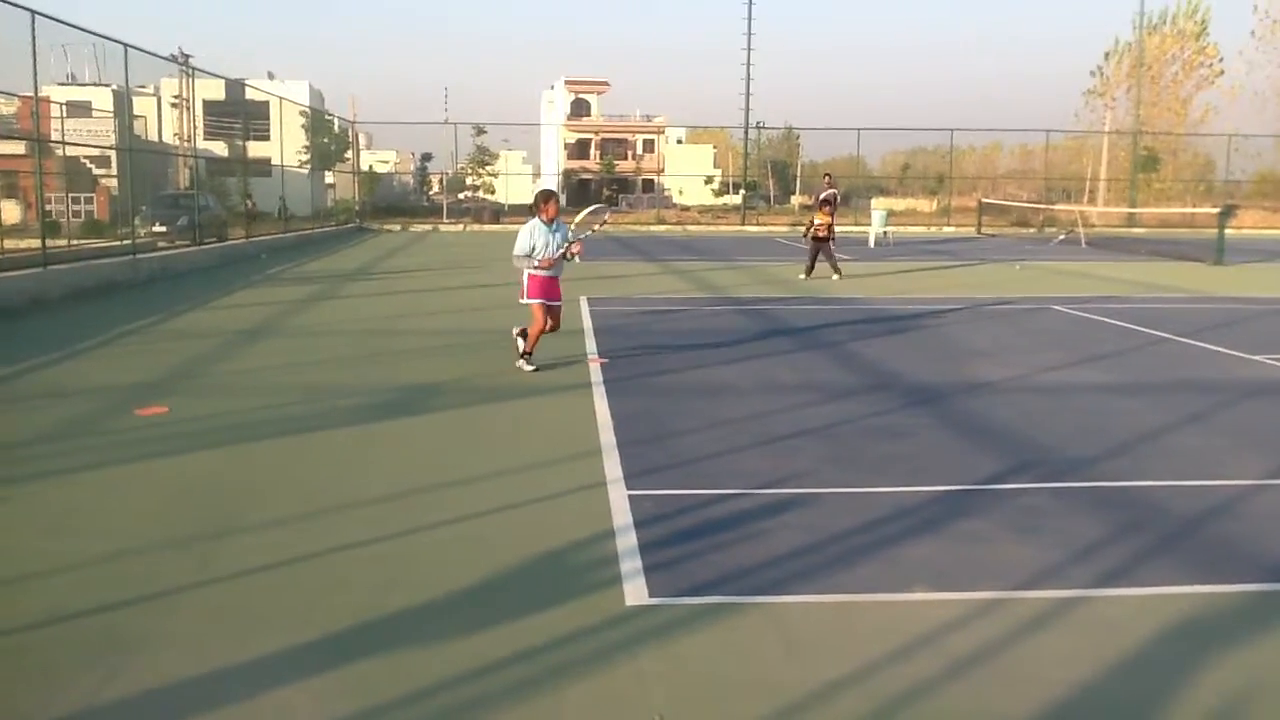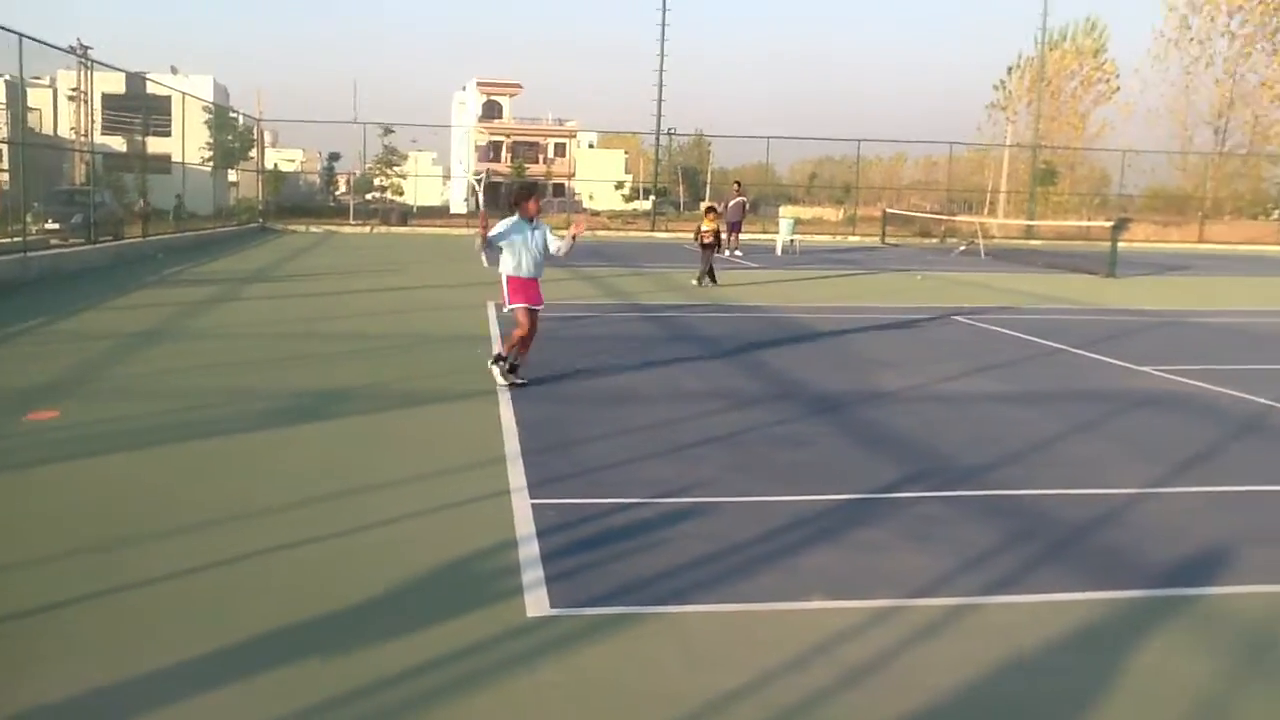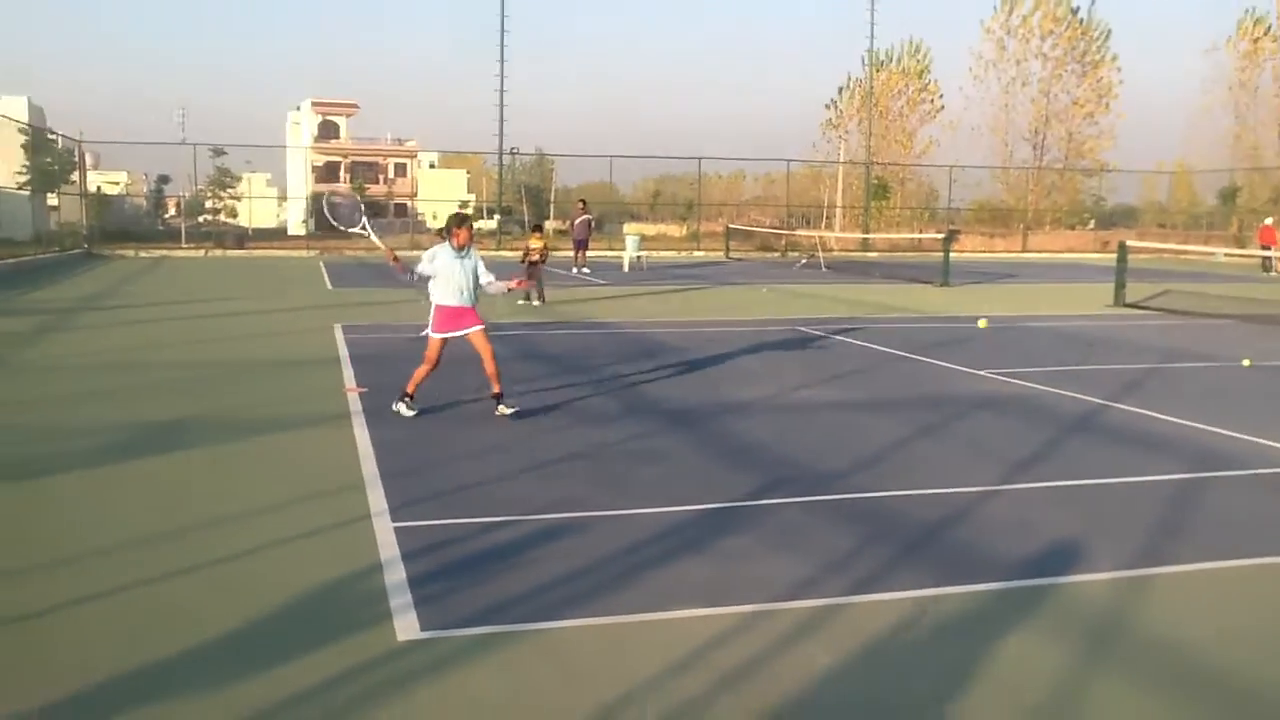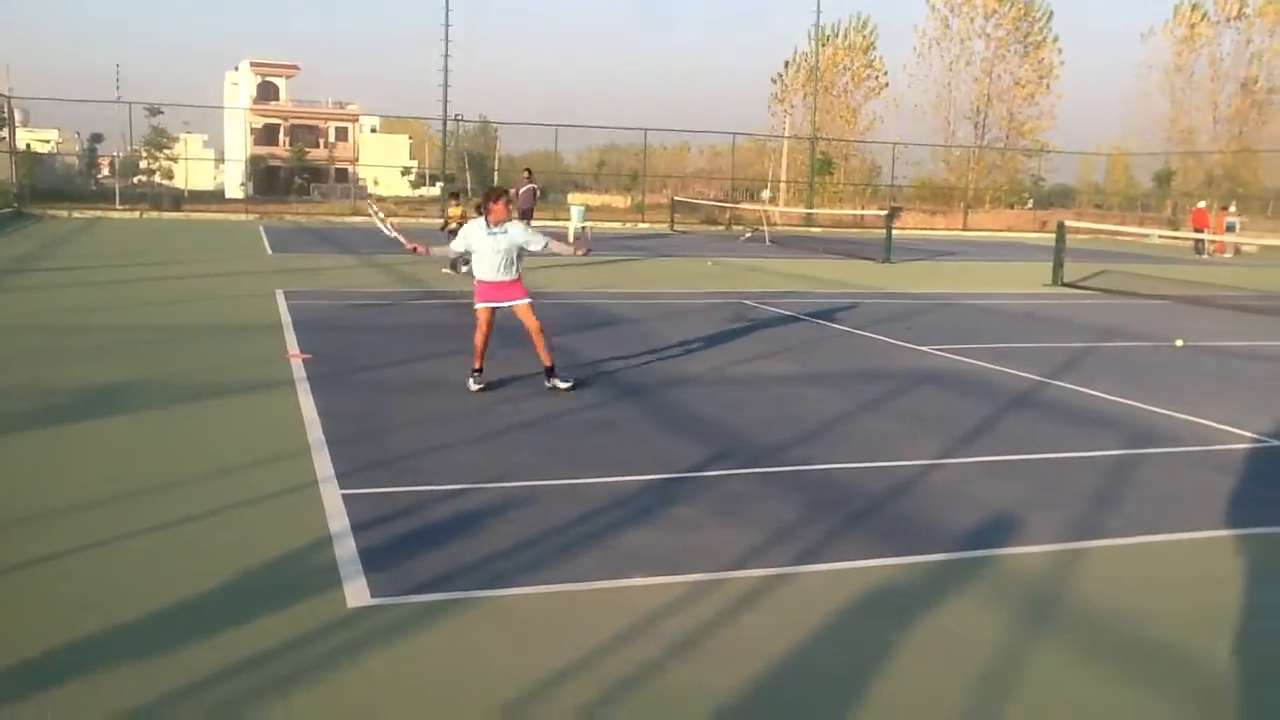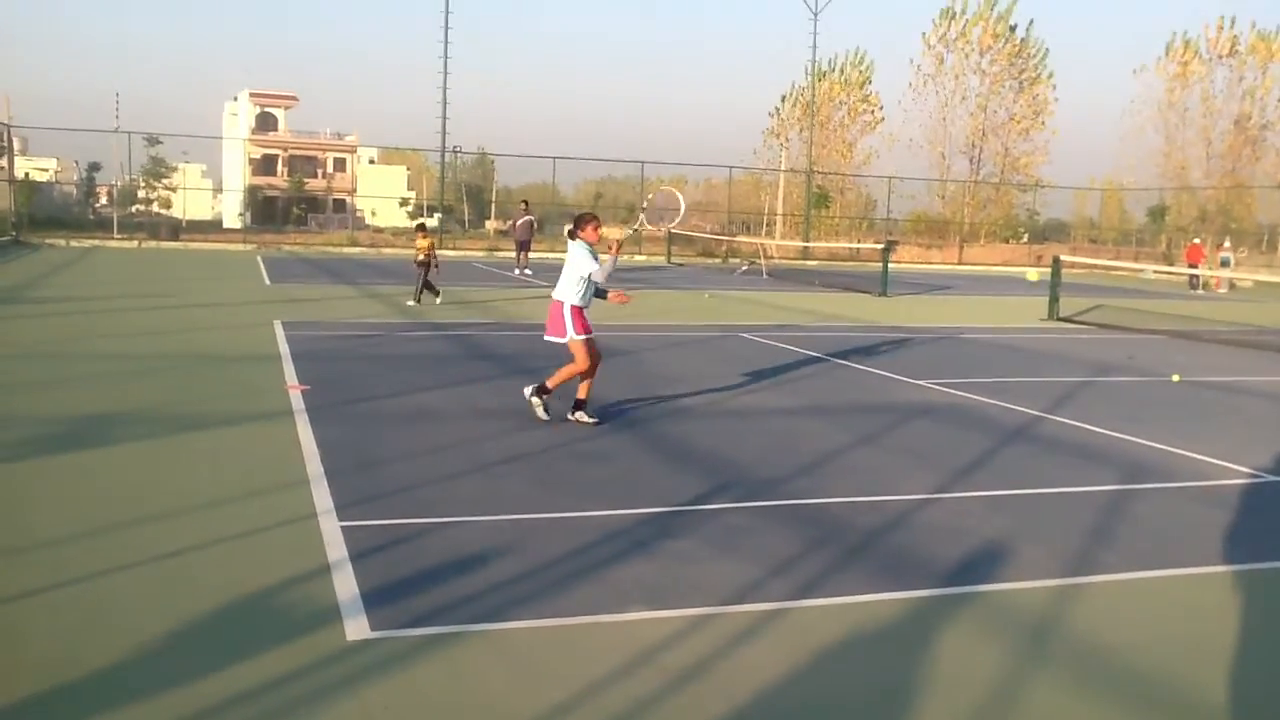
dt=0.4s
person 1, frame 1
left shoulder: (561, 227)
right shoulder: (530, 229)
left elbow: (565, 249)
right elbow: (517, 259)
left wrist: (571, 250)
right wrist: (538, 264)
left hip: (553, 279)
right hip: (534, 279)
left knee: (554, 324)
right knee: (540, 322)
left ankle: (522, 333)
right ankle: (525, 356)
person 1, frame 2
left shoulder: (541, 227)
right shoulder: (507, 226)
left elbow: (558, 250)
right elbow: (484, 246)
left wrist: (571, 236)
right wrist: (482, 234)
left hip: (532, 282)
right hip: (513, 281)
left knee: (531, 330)
right knee: (524, 328)
left ankle: (510, 370)
right ankle: (498, 359)
person 1, frame 3
left shoulder: (474, 256)
right shoulder: (435, 254)
left elbow: (489, 284)
right elbow: (414, 275)
left wrist: (509, 285)
right wrist: (397, 263)
left hip: (467, 312)
right hip: (443, 311)
left knee: (488, 352)
right knee: (431, 360)
left ankle: (499, 401)
right ankle: (404, 398)
person 1, frame 4
left shoulder: (516, 229)
right shoulder: (471, 229)
left elbow: (545, 243)
right elbow: (453, 250)
left wrist: (573, 251)
right wrist: (427, 250)
left hip: (512, 284)
right hip: (485, 284)
left knee: (535, 327)
right knee: (483, 329)
left ankle: (551, 374)
right ankle: (476, 372)
person 1, frame 5
left shoulder: (586, 253)
right shoulder: (579, 251)
right elbow: (601, 276)
left wrist: (608, 295)
right wrist: (614, 254)
left hip: (574, 310)
right hip: (566, 309)
left knee: (594, 358)
right knee: (582, 364)
left ankle: (578, 408)
right ankle: (539, 391)
